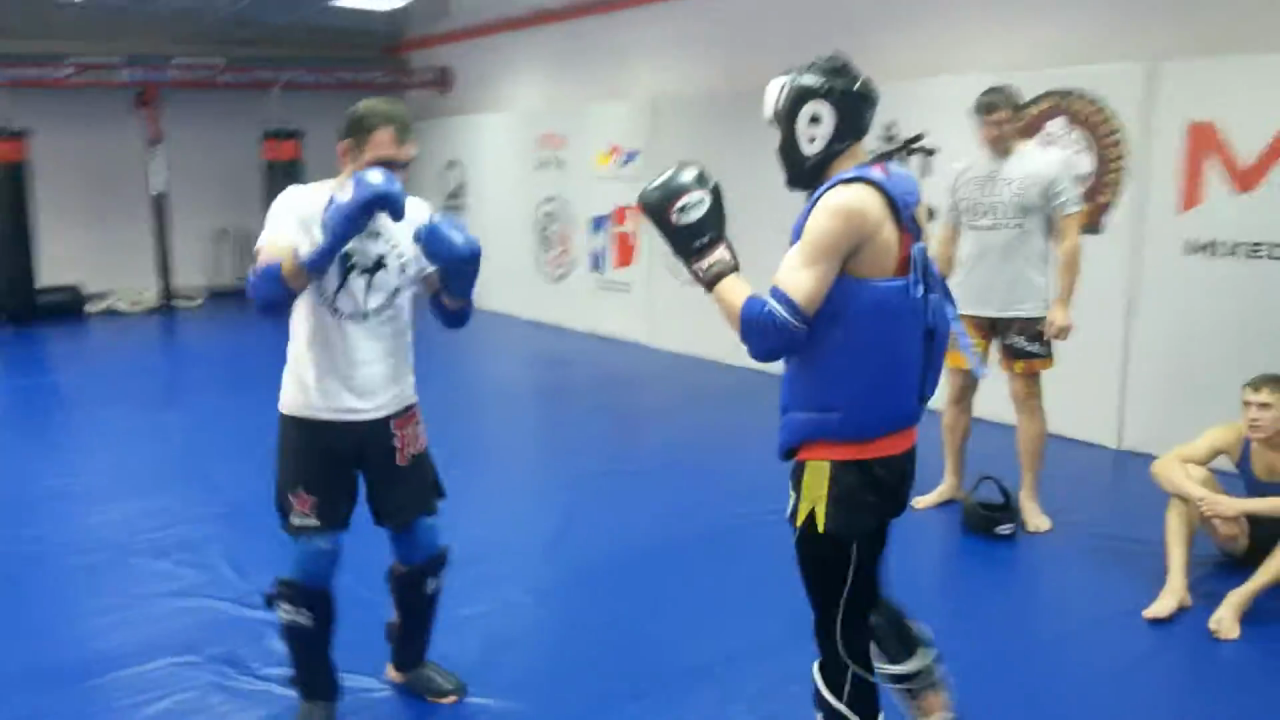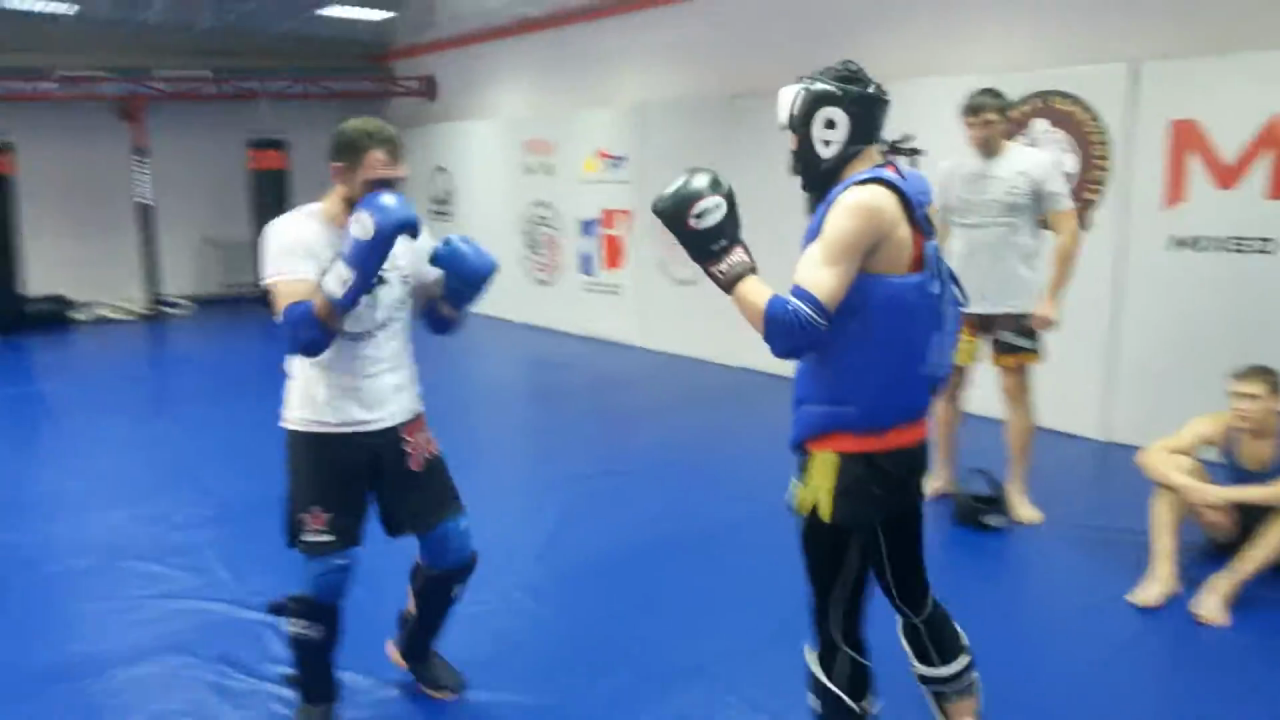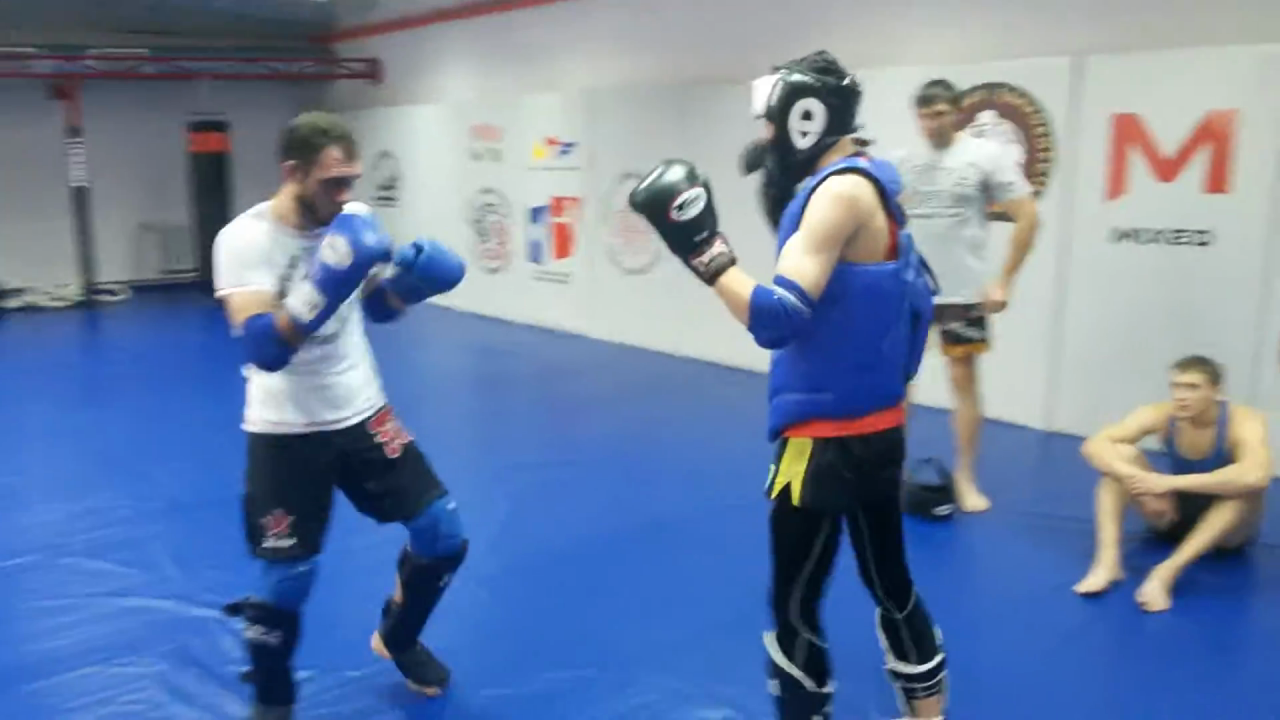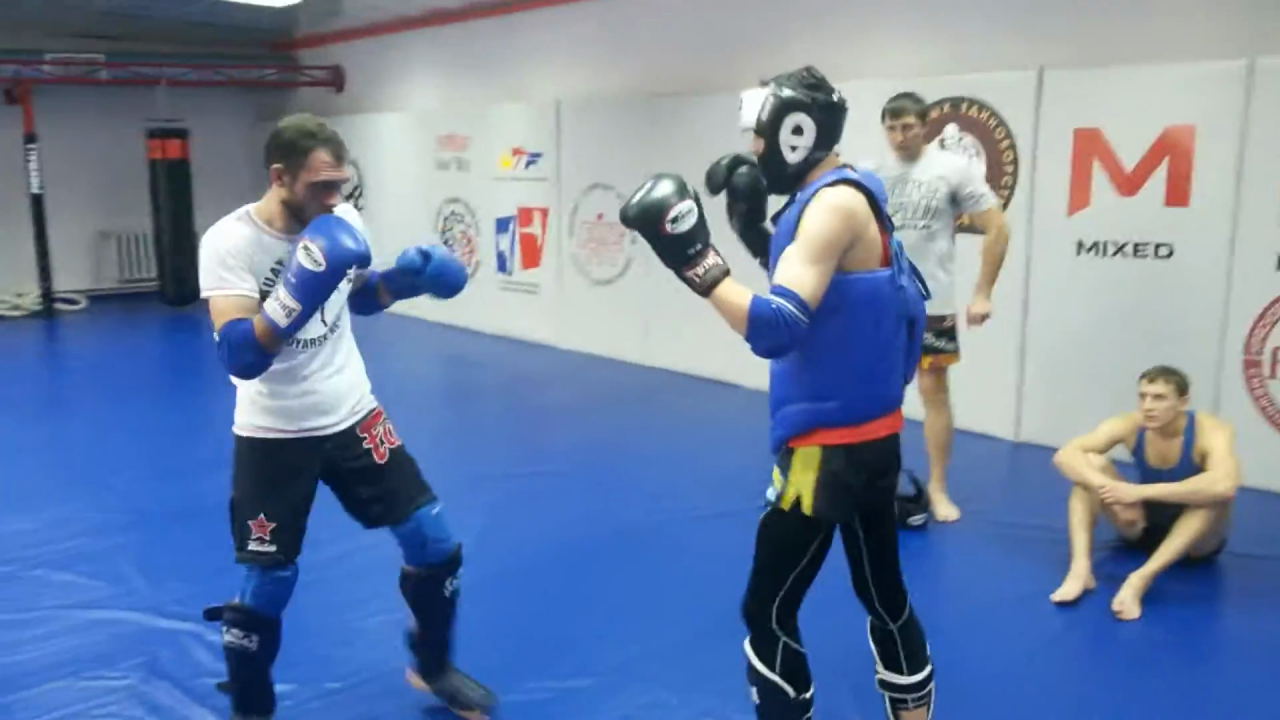
dt=0.1s
person 1, frame 1
left shoulder: (846, 204)
right shoulder: (890, 189)
left elbow: (769, 333)
left wrist: (703, 249)
left hip: (844, 457)
right hip: (885, 443)
left knee: (839, 632)
right knee: (857, 597)
person 1, frame 2
left shoulder: (863, 204)
right shoulder: (899, 193)
left elbow: (792, 330)
left wrist: (719, 252)
right wrist: (823, 204)
left hip: (851, 453)
right hip: (899, 441)
left knee: (835, 625)
right knee: (909, 593)
person 1, frame 3
left shoulder: (841, 192)
right shoulder: (868, 181)
left elbow: (776, 320)
left wrist: (699, 244)
right wrist: (784, 207)
left hip: (826, 439)
right hip: (876, 429)
left knee: (795, 610)
right knee: (892, 586)
person 1, frame 4
left shoulder: (836, 203)
right shoulder: (835, 199)
left elbow: (773, 329)
left wrist: (693, 257)
right wrist: (752, 225)
left hip: (830, 448)
right hip: (868, 439)
left knee: (766, 614)
right knee: (884, 598)
person 2, frame 1
left shoulder: (416, 216)
right shoulder: (300, 206)
left elbow: (453, 315)
right elbow: (268, 294)
left wrist: (461, 274)
right wrist: (336, 228)
left hip: (391, 411)
right hip: (314, 415)
left knee: (420, 547)
right knee: (312, 563)
left ankle: (409, 661)
person 2, frame 2
left shoulder: (402, 225)
right shoulder: (291, 235)
left elbow: (439, 319)
right elbow: (304, 337)
left wrist: (455, 285)
right wrist: (358, 257)
left hip: (398, 419)
right hip: (323, 430)
left knee: (454, 546)
right knee: (324, 576)
left ankle: (413, 650)
person 2, frame 3
left shoulder: (354, 222)
right shoulder: (243, 239)
right elbow: (262, 349)
left wrist: (412, 280)
right wrist: (326, 278)
left hip: (363, 414)
right hip: (286, 432)
left knee: (443, 536)
right knee: (285, 581)
left ankle: (397, 638)
person 2, frame 4
left shoulder: (342, 221)
right shoulder: (228, 242)
right elbow: (239, 357)
left wrist: (406, 277)
right wrist: (304, 280)
left hip: (353, 417)
right hip: (273, 435)
left knee: (435, 545)
right knee: (265, 587)
left ankle: (434, 666)
person 3, frame 1
left shoulder: (1050, 165)
right shoulder: (965, 173)
left elbow: (1069, 238)
right elbow: (947, 243)
left wrist: (1062, 303)
left hip: (1024, 308)
right hip: (967, 306)
left knee: (1026, 396)
right knee: (958, 391)
left ankle: (1029, 496)
right ankle: (952, 481)
person 3, frame 2
left shoulder: (1037, 165)
right shoulder: (952, 172)
left elbow: (1068, 231)
right elbow: (937, 238)
left wrist: (1050, 297)
left hip: (1012, 304)
left knee: (1015, 391)
right knee: (947, 387)
left ankle: (1018, 490)
right ankle: (942, 475)
person 3, frame 3
left shoulder: (986, 156)
right shoulder: (904, 162)
left elbow: (1027, 217)
left wrist: (1003, 280)
left hip: (963, 293)
left knee: (964, 380)
left ankle: (966, 478)
person 3, frame 4
left shoulder: (955, 169)
right shoulder: (874, 174)
left elbow: (997, 230)
left wrist: (983, 294)
left hip: (932, 304)
left knee: (933, 391)
left ankle: (938, 488)
person 4, frame 1
right shoulder: (1234, 436)
right elbow: (1162, 465)
left wrist: (1242, 505)
right wrist: (1206, 500)
right hip: (1245, 535)
right knee: (1191, 475)
left ankle: (1241, 597)
right ankle: (1176, 583)
person 4, frame 2
right shoulder: (1220, 426)
right elbow: (1149, 455)
left wrist: (1227, 494)
right wrist: (1194, 489)
right hip: (1231, 523)
right knee: (1178, 465)
left ankle: (1226, 584)
right ankle: (1163, 571)
person 4, frame 3
left shoulder: (1244, 422)
right shoulder: (1161, 415)
left elbow: (1256, 477)
right elbow: (1094, 445)
left wrist: (1172, 482)
right wrist: (1136, 478)
left hip: (1226, 529)
right hip: (1172, 513)
left knee: (1245, 490)
right knee: (1119, 456)
left ankle: (1169, 570)
right ankle: (1108, 559)
person 4, frame 4
left shoulder: (1211, 433)
right shoulder: (1129, 426)
left elbow: (1224, 486)
right elbow: (1065, 455)
left wrist: (1141, 491)
right wrist: (1106, 487)
left hip: (1197, 538)
right hip: (1141, 522)
left knee: (1214, 499)
right knee: (1089, 464)
left ankle: (1140, 578)
right ankle: (1080, 568)
